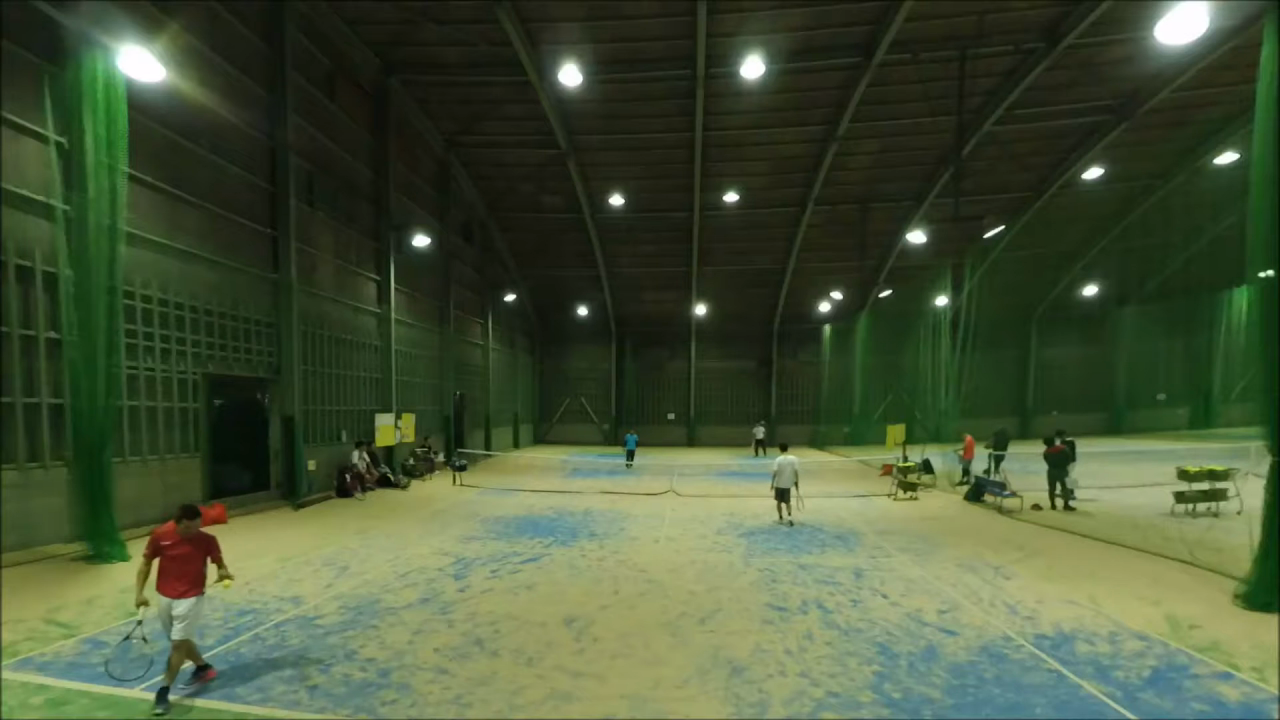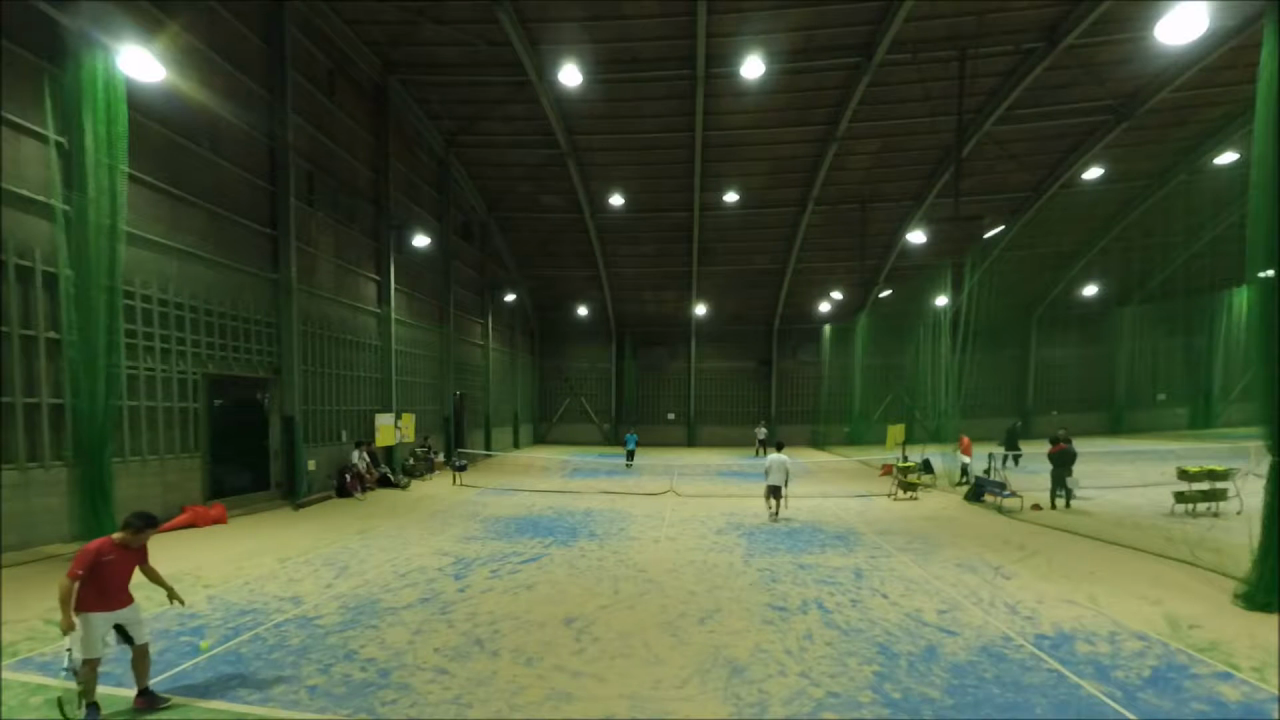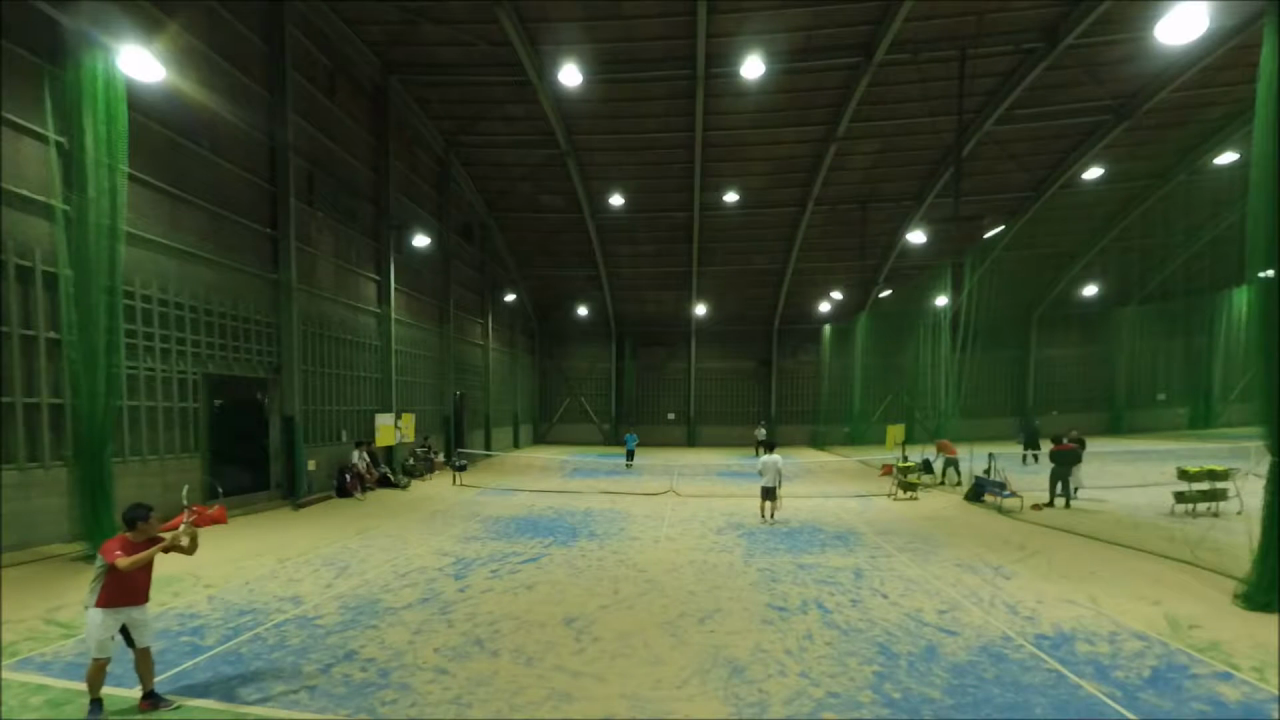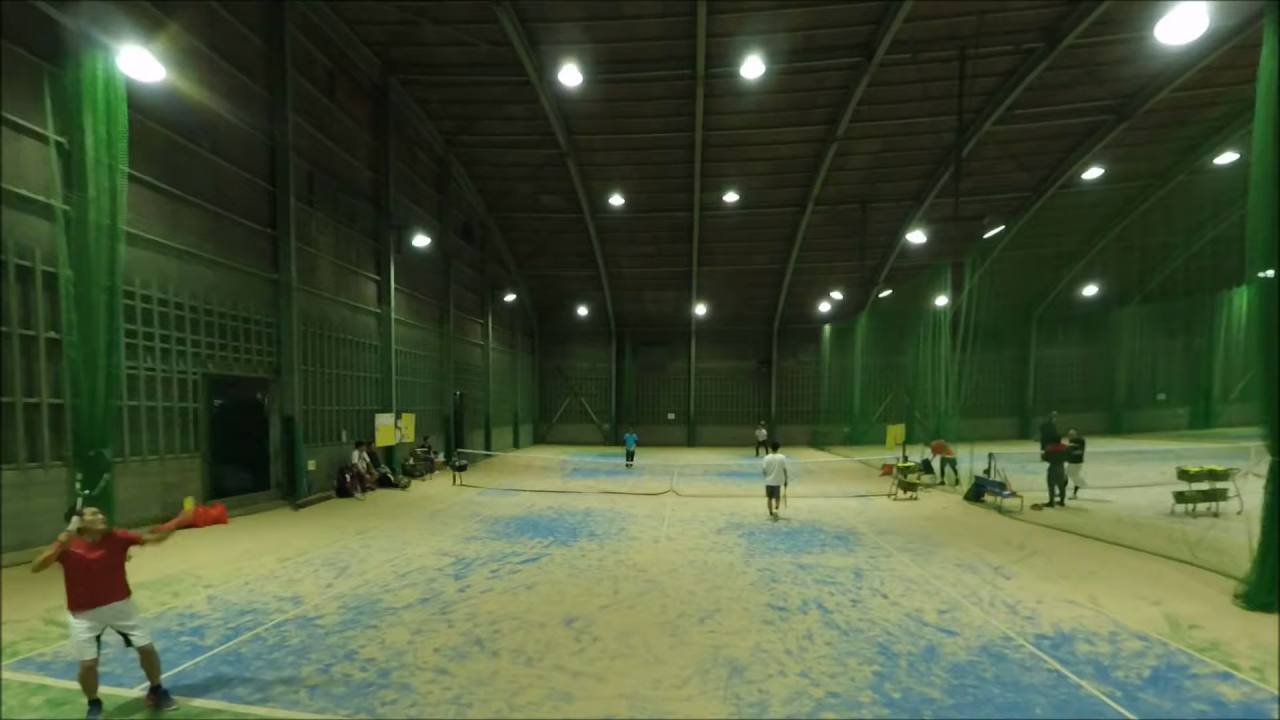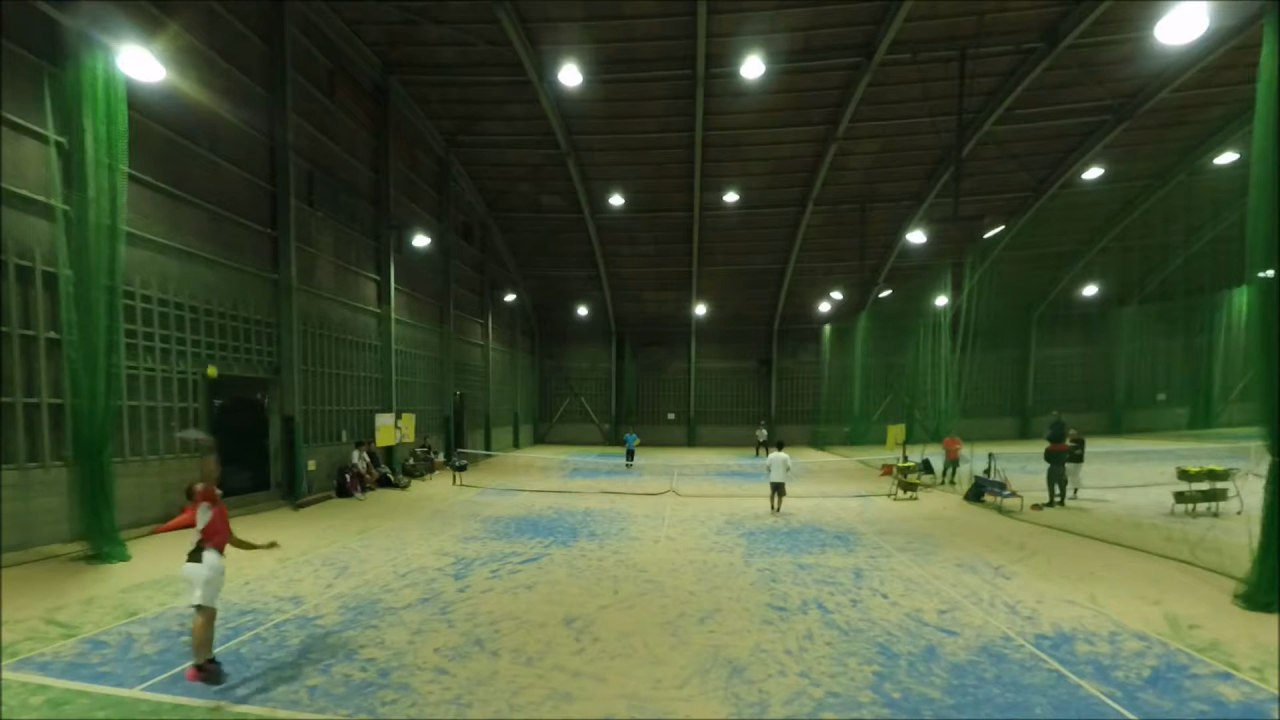
dt=1s
person 1, frame 1
left shoulder: (207, 540)
right shoulder: (159, 537)
left elbow: (220, 564)
right elbow: (146, 563)
left wrist: (223, 573)
right wrist: (139, 592)
left hip: (190, 598)
right hip: (165, 596)
left knee: (178, 644)
right knee: (177, 641)
left ankle: (164, 691)
right ankle: (204, 668)
person 1, frame 2
left shoulder: (139, 547)
right shoulder: (95, 550)
left elbow: (146, 568)
right elbow: (68, 582)
left wrist: (169, 589)
right wrist: (66, 617)
left hip: (125, 606)
right hip: (93, 612)
left knee: (141, 648)
right knee: (91, 661)
left ankle: (144, 695)
person 1, frame 3
left shoulder: (151, 541)
right shoulder: (112, 546)
left elbow: (189, 551)
right elbow: (125, 565)
left wrist: (193, 537)
right wrist: (162, 546)
left hip: (135, 607)
right hip: (104, 610)
left knee: (143, 651)
right knee: (100, 661)
left ankle: (148, 696)
person 1, frame 4
left shoulder: (117, 537)
right shoulder: (66, 546)
left elbow: (153, 538)
right elbow: (36, 567)
left wrist: (178, 523)
right wrist: (57, 549)
left hip: (120, 605)
right hip: (84, 615)
left knee: (147, 648)
right knee: (88, 664)
left ankle: (156, 691)
person 1, frame 5
left shoulder: (215, 510)
right shoulder: (206, 500)
left elbow: (236, 543)
right elbow: (208, 477)
left wrist: (262, 546)
right wrist: (209, 459)
left hip: (208, 561)
right hip: (204, 559)
left knee: (208, 612)
right knee: (205, 610)
left ankle: (207, 661)
right ankle: (200, 666)
